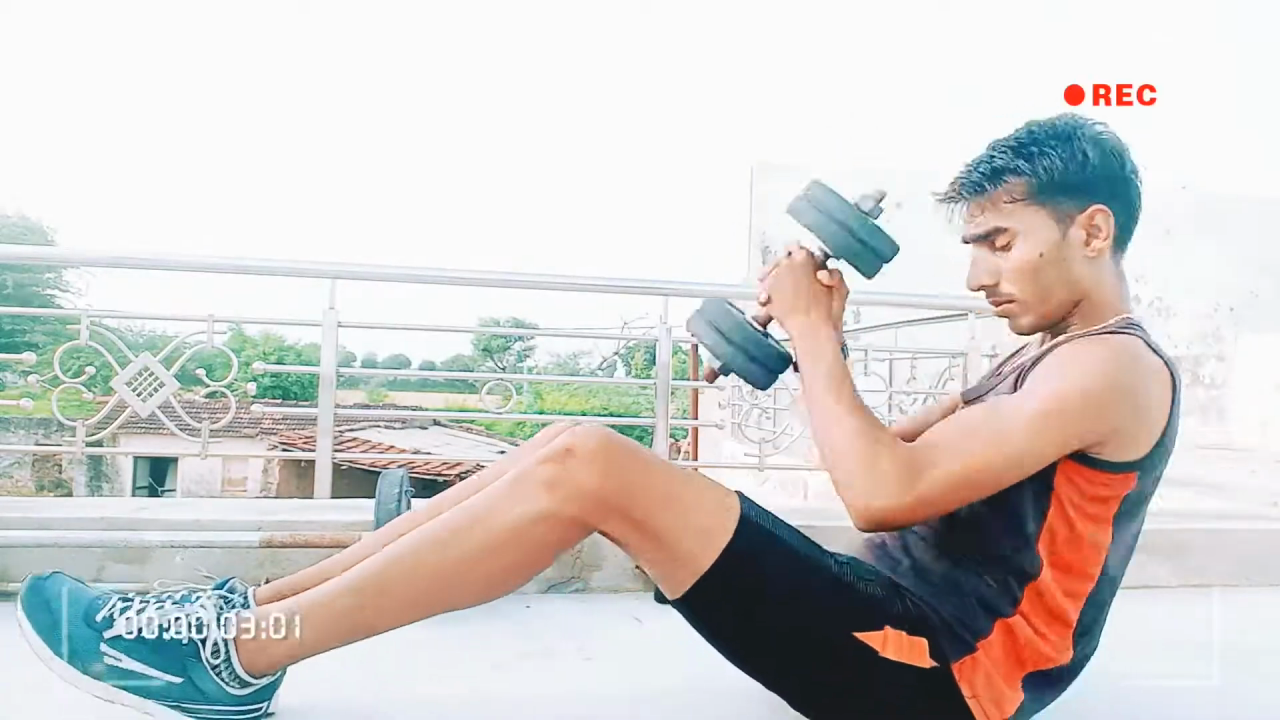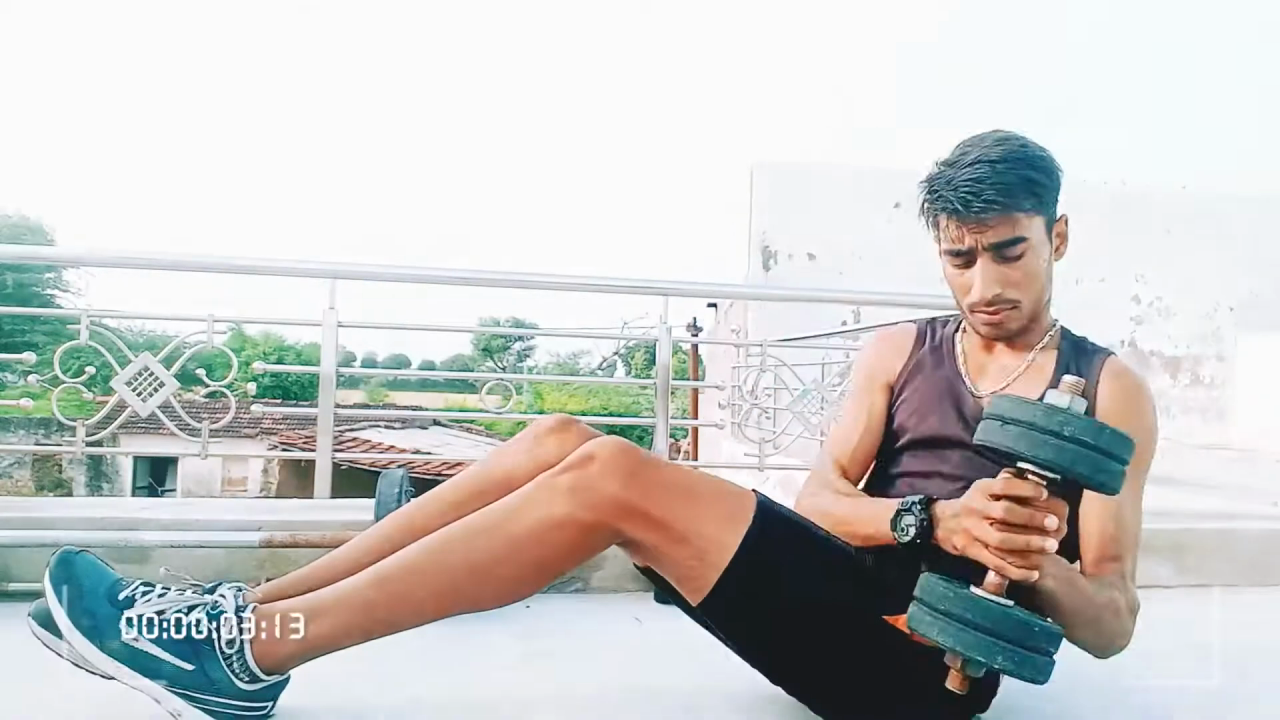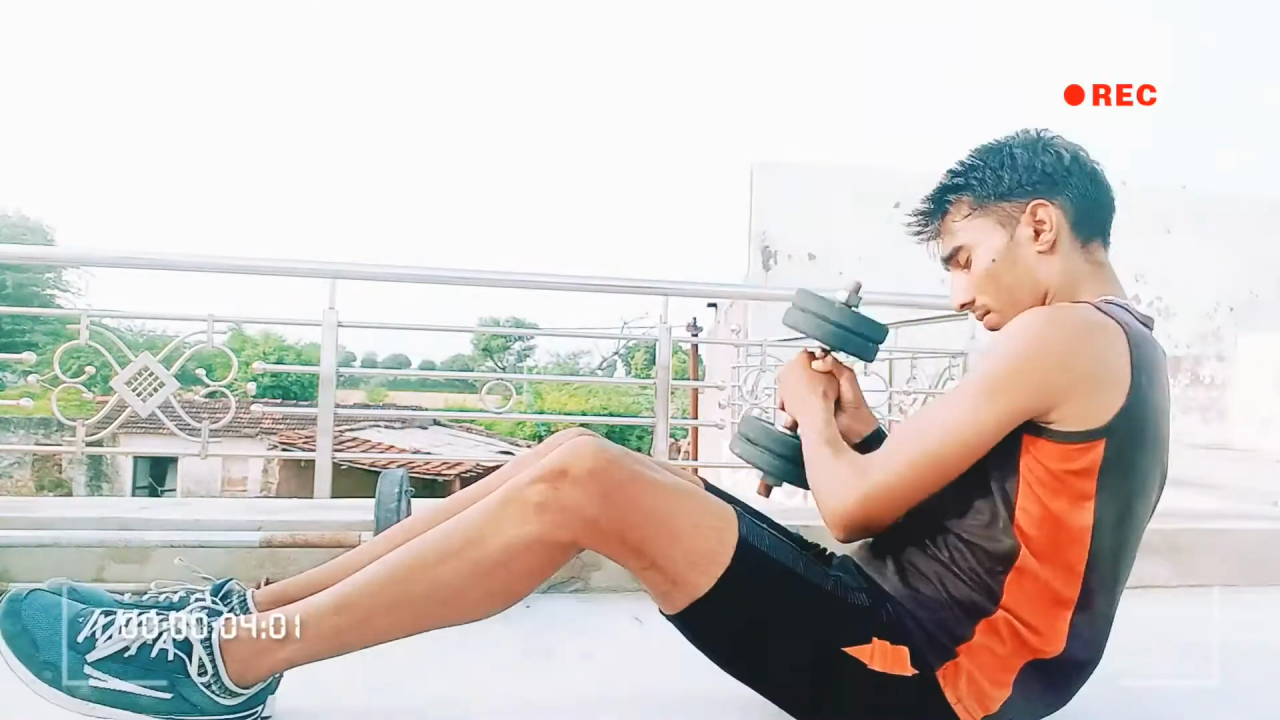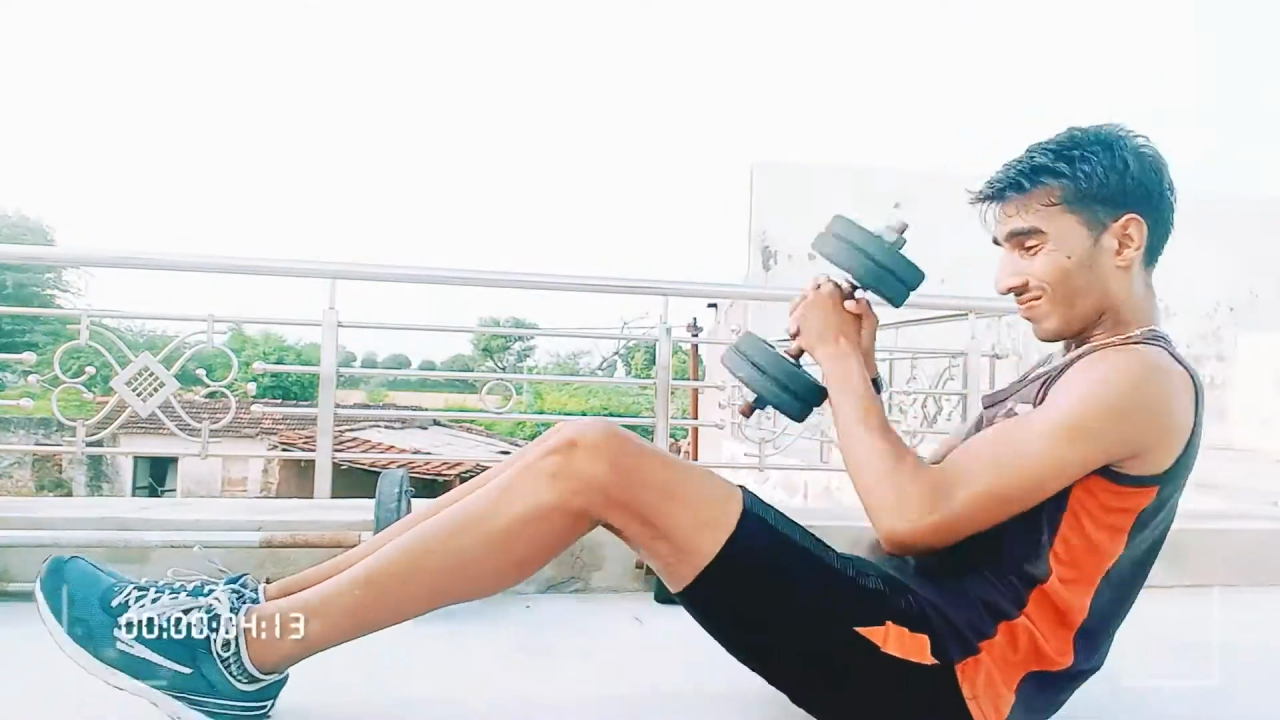
dt=0.5s
person 1, frame 1
left shoulder: (1110, 367)
right shoulder: (1061, 353)
left elbow: (882, 493)
right elbow: (915, 474)
left wrist: (816, 342)
right wrist: (819, 344)
right hip: (900, 626)
left knee: (589, 467)
right knee: (569, 450)
right ankle: (257, 606)
person 1, frame 2
left shoulder: (1107, 389)
right shoulder: (900, 354)
left elbow: (1110, 619)
right elbow: (824, 502)
left wrist: (1038, 570)
right wrist: (934, 522)
right hip: (851, 607)
left knee: (610, 476)
right knee: (561, 442)
right ankle: (251, 607)
person 1, frame 3
left shoulder: (1063, 338)
right shoulder: (1113, 354)
left elbow: (850, 507)
left wrist: (813, 411)
right wrist: (855, 427)
left knee: (577, 487)
right knee: (580, 462)
right ankle: (247, 610)
person 1, frame 4
left shoulder: (1143, 381)
right shoulder: (1057, 365)
left elbow: (912, 519)
left wrist: (842, 367)
right wrist: (863, 372)
right hip: (886, 626)
left knee: (597, 462)
right knee: (582, 454)
right ankle: (256, 604)
